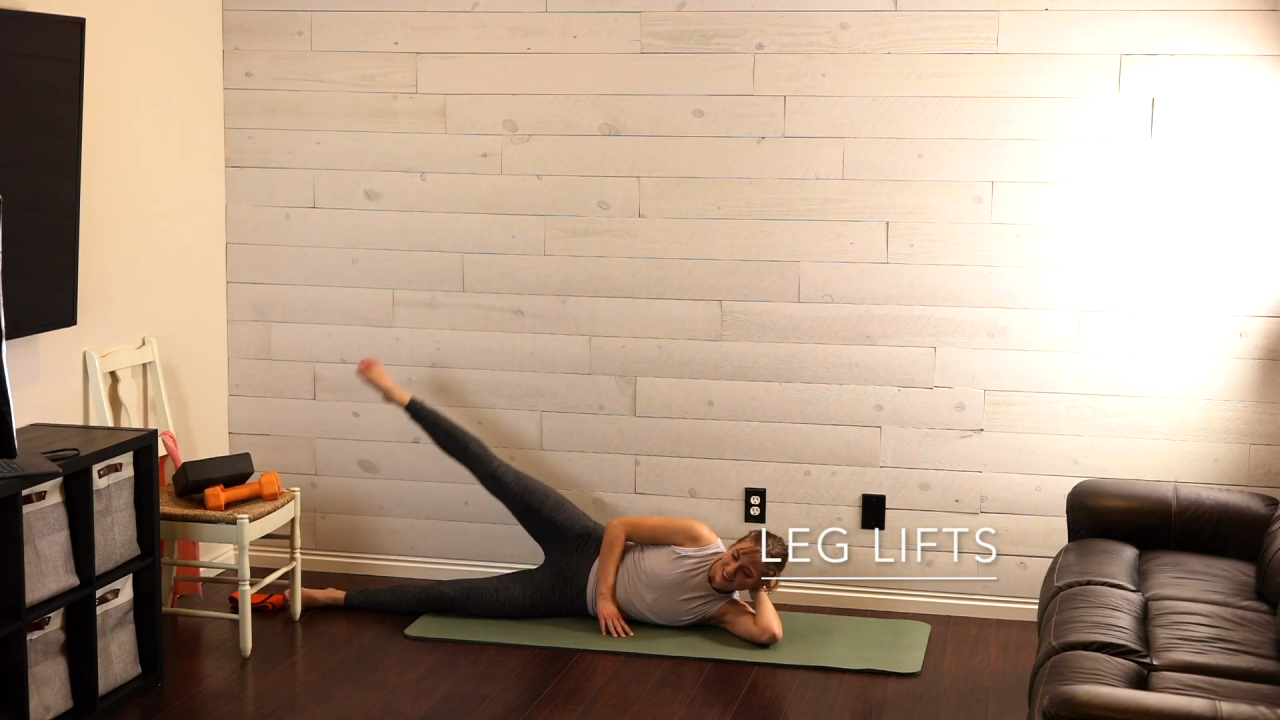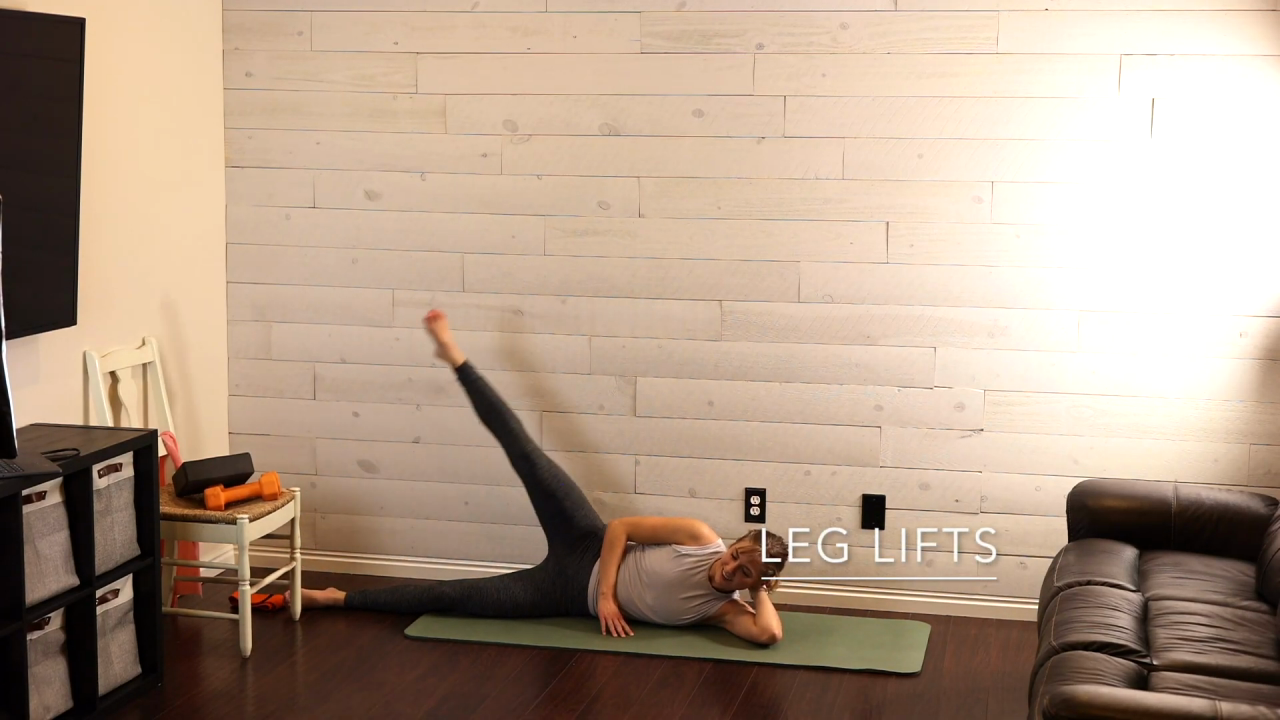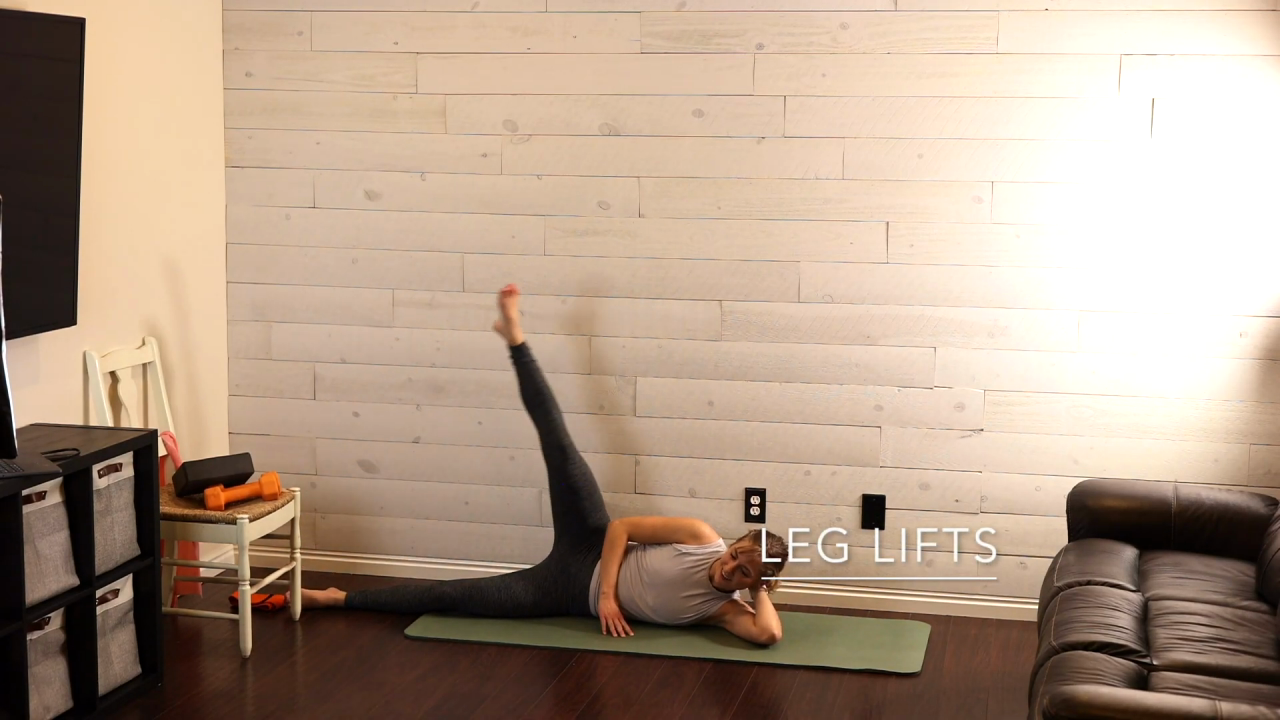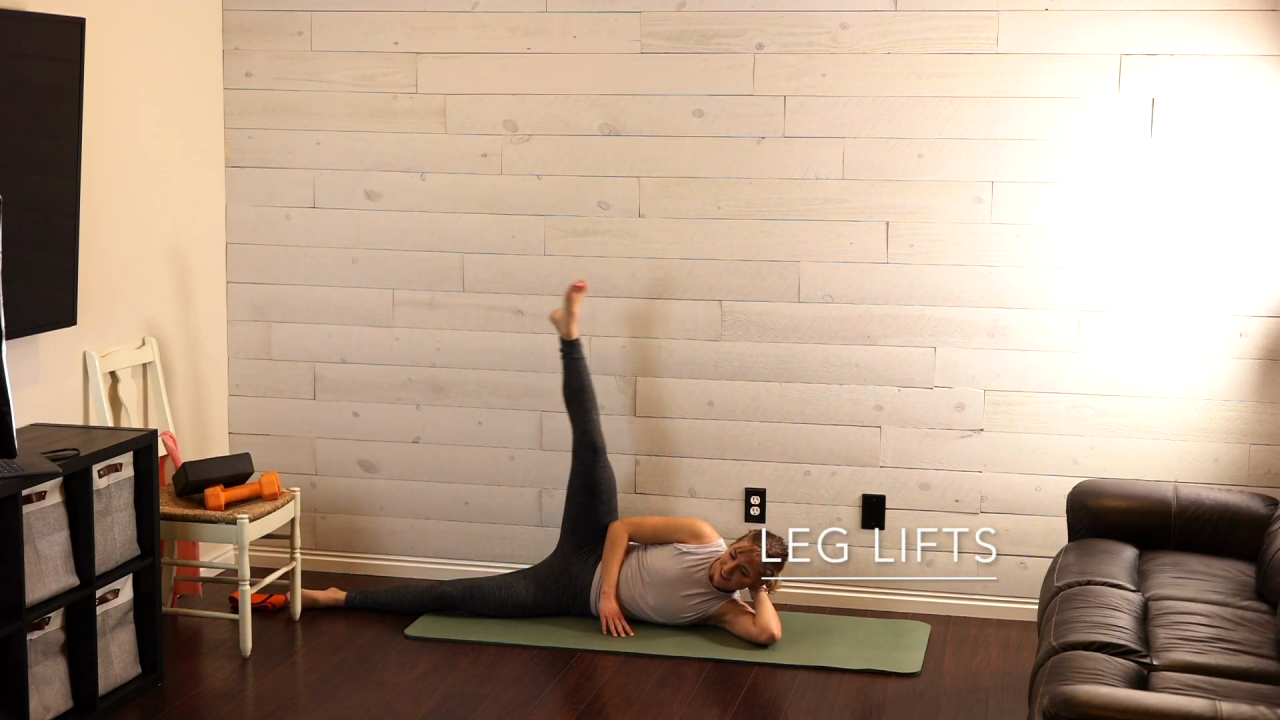
dt=0.1s
person 1, frame 1
left shoulder: (727, 611)
right shoulder: (702, 539)
left elbow: (770, 632)
right elbow: (619, 528)
left wrist: (761, 592)
right wrist: (606, 595)
left hip: (576, 598)
right hip: (584, 556)
left knee: (455, 596)
right knee: (493, 474)
left ankle: (334, 598)
right ankle: (398, 396)
person 1, frame 2
left shoulder: (724, 608)
right shoulder: (700, 536)
left elbow: (770, 633)
right elbow: (619, 528)
left wrist: (759, 587)
right wrist: (605, 594)
left hip: (574, 596)
right hip: (586, 549)
left knee: (452, 596)
right knee: (522, 449)
left ankle: (334, 598)
right ankle: (454, 357)
person 1, frame 3
left shoulder: (723, 608)
right shoulder: (702, 537)
left elbow: (768, 634)
right elbow: (620, 527)
left wrist: (760, 589)
right wrist: (608, 593)
left hip: (577, 598)
right hip: (589, 554)
left knee: (452, 596)
right knee: (558, 442)
left ankle: (338, 600)
right ankle: (514, 336)
person 1, frame 4
left shoulder: (724, 608)
right shoulder: (702, 537)
left elbow: (768, 634)
right elbow: (622, 528)
left wrist: (760, 588)
right wrist: (608, 592)
left hip: (577, 597)
right hip: (590, 554)
left knee: (454, 596)
right knee: (590, 444)
left ankle: (338, 600)
right ankle: (570, 331)
